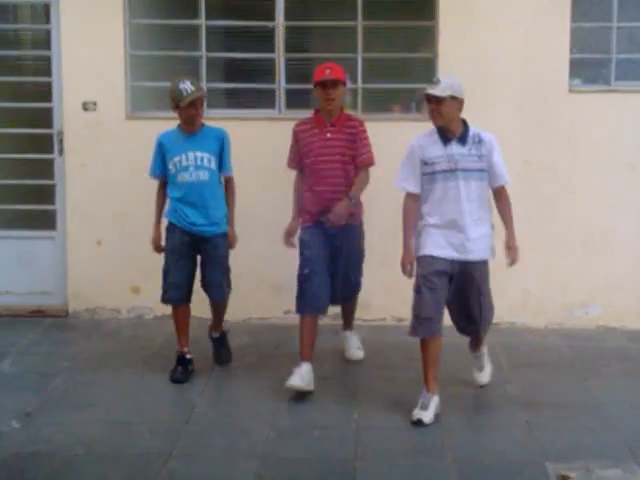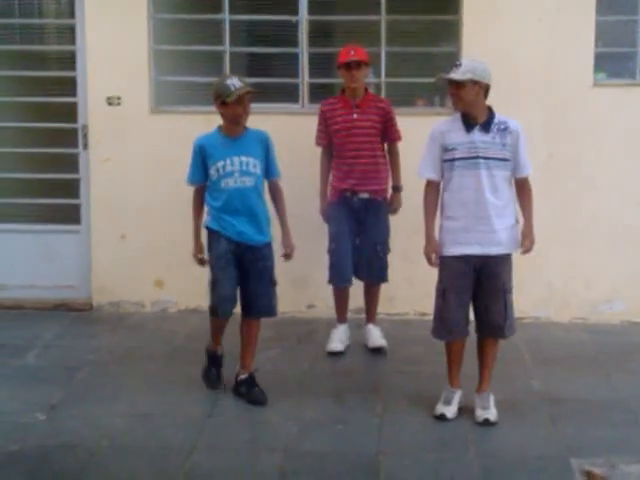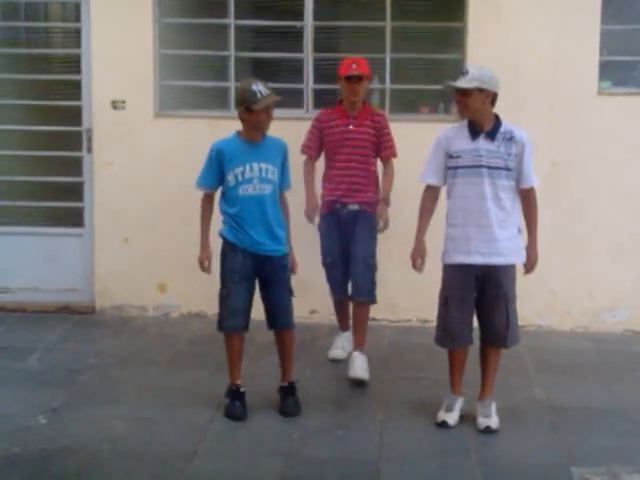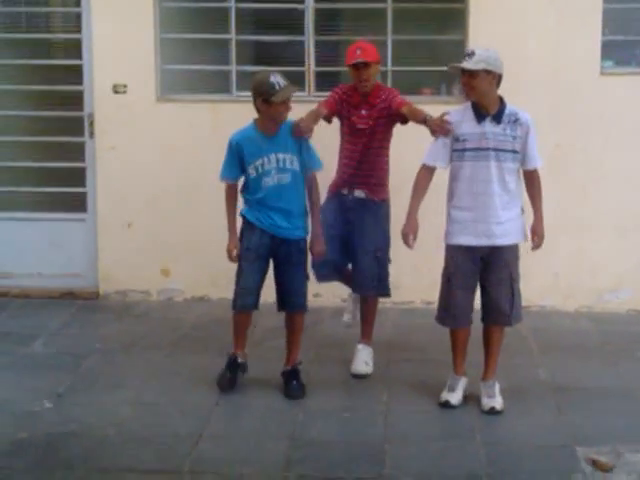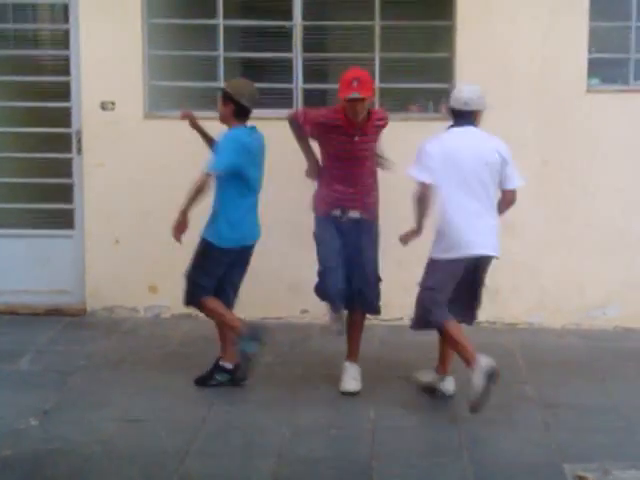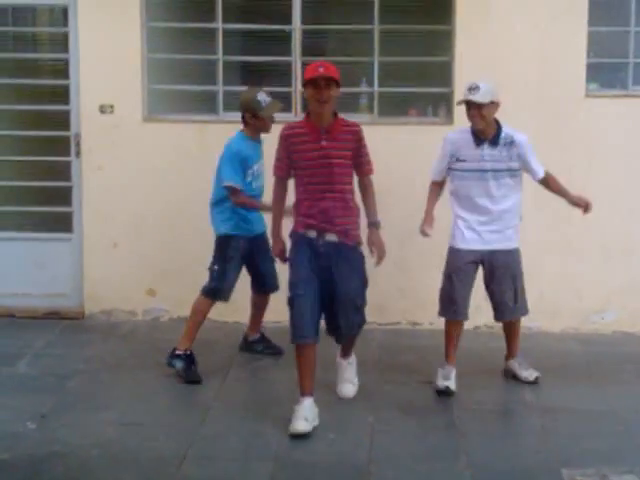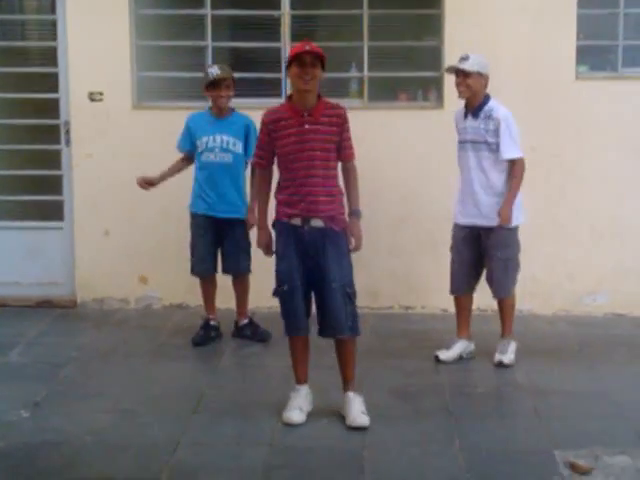
dt=0.5s
person 1, frame 1
left shoulder: (485, 143)
right shoulder: (419, 146)
left elbow: (500, 191)
right elbow: (411, 198)
left wrist: (510, 235)
right wrist: (407, 246)
left hip: (474, 246)
right hip: (433, 247)
left knee: (477, 315)
right knee: (429, 318)
left ankle: (478, 348)
right ankle: (430, 393)
person 1, frame 2
left shoulder: (511, 131)
right shoulder: (442, 132)
left elbow: (522, 183)
right elbow: (432, 186)
left wrist: (528, 224)
right wrist: (429, 235)
left hip: (498, 242)
right hip: (455, 242)
left knee: (494, 320)
right knee: (453, 318)
left ankle: (485, 392)
right ankle: (453, 388)
person 1, frame 3
left shoulder: (517, 140)
right shoulder: (447, 139)
left elbow: (528, 193)
right elbow: (432, 190)
left wrist: (533, 242)
right wrist: (419, 239)
left hip: (502, 252)
right hip: (459, 251)
left knee: (496, 328)
right knee: (455, 325)
left ankle: (486, 400)
right ankle: (455, 396)
person 1, frame 4
left shoulder: (521, 122)
right shoulder: (452, 121)
left elbow: (531, 173)
right elbow: (428, 168)
left wrist: (538, 218)
right wrist: (412, 214)
left hip: (504, 233)
right hip: (462, 232)
left knee: (499, 308)
right knee: (457, 305)
left ankle: (489, 380)
right ankle: (458, 376)
person 1, frame 5
left shoulder: (433, 145)
right shoulder: (495, 145)
left elbow: (424, 192)
right elbow: (510, 196)
left wrist: (417, 227)
left hip: (451, 243)
right hip: (482, 243)
left knee: (436, 313)
right knee: (457, 311)
left ankle: (478, 364)
right ankle: (444, 374)
person 1, frame 6
left shoulder: (517, 142)
right shoulder: (454, 140)
left elbow: (542, 176)
right elbow: (438, 180)
left wrist: (570, 197)
right wrist: (429, 213)
left hip: (505, 238)
right hip: (466, 237)
left knee: (510, 302)
right knee: (455, 302)
left ankle: (513, 360)
right ankle: (448, 367)
person 1, frame 7
left shoulder: (500, 115)
right shoulder: (459, 117)
left elbow: (517, 163)
left wrist: (508, 205)
left hip: (496, 214)
right hip: (466, 214)
left knee: (503, 278)
right knee: (460, 277)
left ankle: (507, 340)
right ankle: (463, 340)
person 2, frame 1
left shoulder: (355, 127)
right shoulder: (302, 129)
left elbow: (364, 174)
right elbow: (300, 177)
left wrist: (347, 203)
right wrist: (294, 217)
left hip: (347, 218)
right hip: (314, 220)
left knee: (349, 284)
right knee: (311, 291)
left ankle: (349, 331)
right ankle: (305, 366)
person 2, frame 2
left shoulder: (382, 107)
right shoulder: (328, 109)
left elbow: (392, 148)
right elbow: (326, 153)
left wrist: (397, 188)
right wrist: (322, 195)
left hip: (374, 196)
right hip: (341, 197)
left knee: (374, 261)
right knee: (340, 262)
left ankle: (371, 325)
right ankle: (341, 325)
person 2, frame 3
left shoulder: (378, 120)
right shoulder: (324, 119)
left elbow: (388, 164)
right elbow: (309, 160)
left wrist: (384, 201)
right wrist: (310, 197)
left hip: (365, 209)
right hip: (332, 208)
left knee: (363, 276)
right knee: (336, 275)
left ankle: (359, 353)
right ankle: (344, 332)
person 2, frame 4
left shoulder: (388, 97)
right shoulder: (342, 95)
left elbow: (409, 110)
right elbow: (319, 111)
left wrist: (429, 120)
right wrist: (306, 121)
left hip: (373, 197)
right hip: (340, 193)
left knee: (370, 270)
right knee: (324, 260)
left ankle: (365, 345)
right ankle: (356, 291)
person 2, frame 5
left shoulder: (379, 119)
right shoulder: (322, 119)
right elbow: (295, 118)
right wrist: (312, 160)
left hip: (364, 217)
right hip: (331, 215)
left knee: (362, 288)
right knee: (333, 285)
left ankle: (351, 363)
right ankle: (338, 306)
person 2, frame 6
left shoulder: (353, 132)
right shoulder: (290, 134)
left elbow: (365, 180)
right elbow: (281, 184)
left wrist: (374, 227)
right wrist: (276, 232)
left hip: (345, 237)
right hip: (306, 239)
left knee: (348, 312)
right knee: (303, 317)
left ankle: (347, 359)
right ankle: (307, 402)
person 2, frame 7
left shoulder: (337, 115)
right shoulder: (272, 118)
left elbow: (348, 167)
right elbow: (263, 174)
left wrist: (355, 217)
right wrist: (262, 225)
left hip: (331, 224)
right hip: (290, 226)
left knee: (341, 309)
right knee: (294, 309)
left ankle: (351, 393)
right ankle: (301, 390)
person 3, frame 1
left shoulder: (219, 137)
right shoulder: (165, 141)
left elbow: (228, 181)
right elbow: (162, 185)
left wrist: (231, 224)
right wrist: (156, 227)
left hip: (215, 230)
right hip: (179, 229)
left knee: (219, 293)
right knee: (178, 294)
left ankle: (217, 332)
right ankle: (184, 355)
person 3, frame 2
left shoulder: (261, 140)
right shoulder: (204, 145)
left elbow: (274, 186)
right elbow: (199, 192)
left wrist: (286, 232)
right wrist: (196, 238)
left hip: (257, 237)
right hip: (221, 235)
left knee: (256, 308)
right knee: (223, 303)
left ankle: (245, 376)
right ankle: (214, 351)
person 3, frame 3
left shoulder: (279, 148)
right shoulder: (222, 150)
left elbow: (281, 198)
right elbow: (208, 197)
left wrist: (289, 247)
right wrist: (204, 244)
left hip: (274, 249)
right hip: (237, 249)
left knee: (284, 320)
right knee: (234, 320)
left ankle: (287, 385)
right ankle: (235, 389)
person 3, frame 4
left shoulder: (297, 134)
right shoulder: (240, 141)
left elbow: (311, 182)
right elbow: (231, 188)
left wrist: (317, 231)
right wrist: (232, 236)
left hip: (293, 232)
right hip: (256, 229)
left knee: (296, 303)
right knee: (244, 298)
left ankle: (291, 368)
right ankle: (237, 359)
person 3, frame 5
left shoulder: (237, 141)
right shoulder: (250, 138)
left elbow: (208, 178)
left wrist: (182, 215)
right wrist: (196, 125)
left hip: (224, 233)
right hip: (243, 234)
left knee: (199, 293)
right knee: (217, 294)
left ankle: (244, 334)
right ankle: (229, 361)
person 3, frame 6
left shoulder: (255, 144)
right shoulder: (237, 150)
right elbow: (236, 196)
right wrist: (275, 209)
left hip: (253, 228)
right hip: (232, 229)
left knee: (266, 283)
right knee: (215, 289)
left ankle: (253, 337)
right ankle: (182, 351)
person 3, frame 7
left shoulder: (245, 124)
right shoulder: (194, 122)
left elbow: (254, 167)
left wrist: (253, 208)
right wrist: (158, 179)
left hip: (235, 210)
right hip: (202, 209)
left knee: (239, 267)
right knee: (204, 268)
left ankle: (244, 321)
right ankle: (211, 322)
